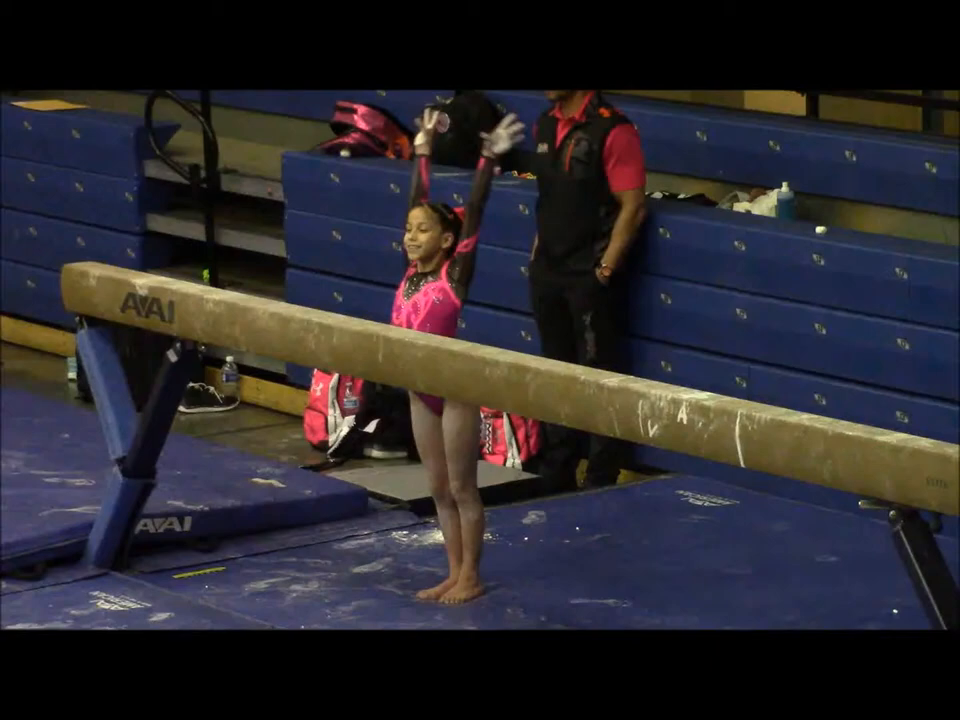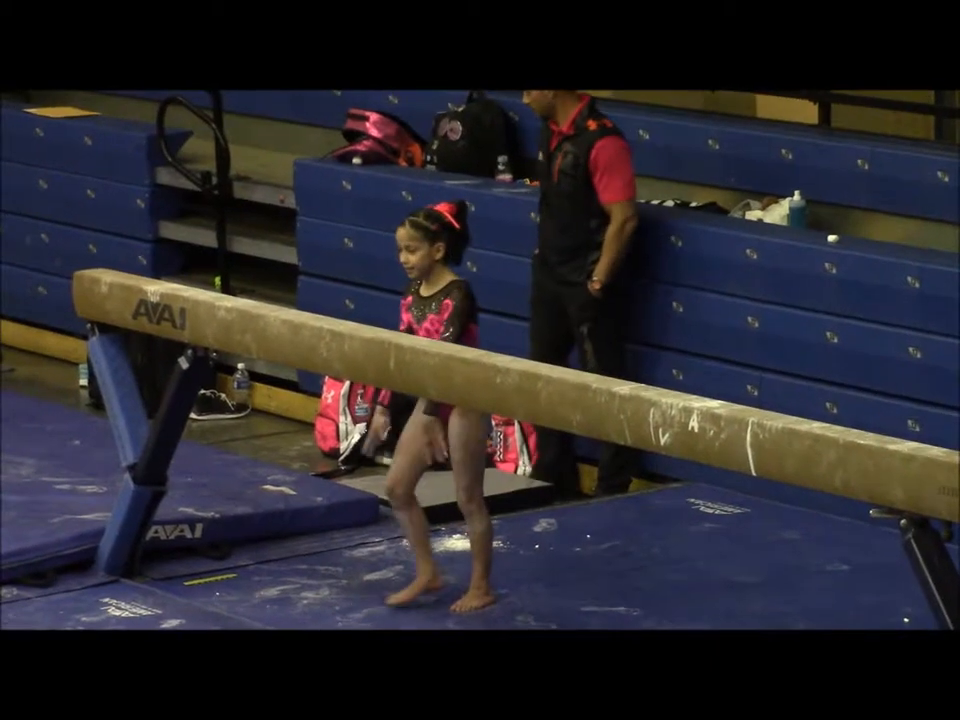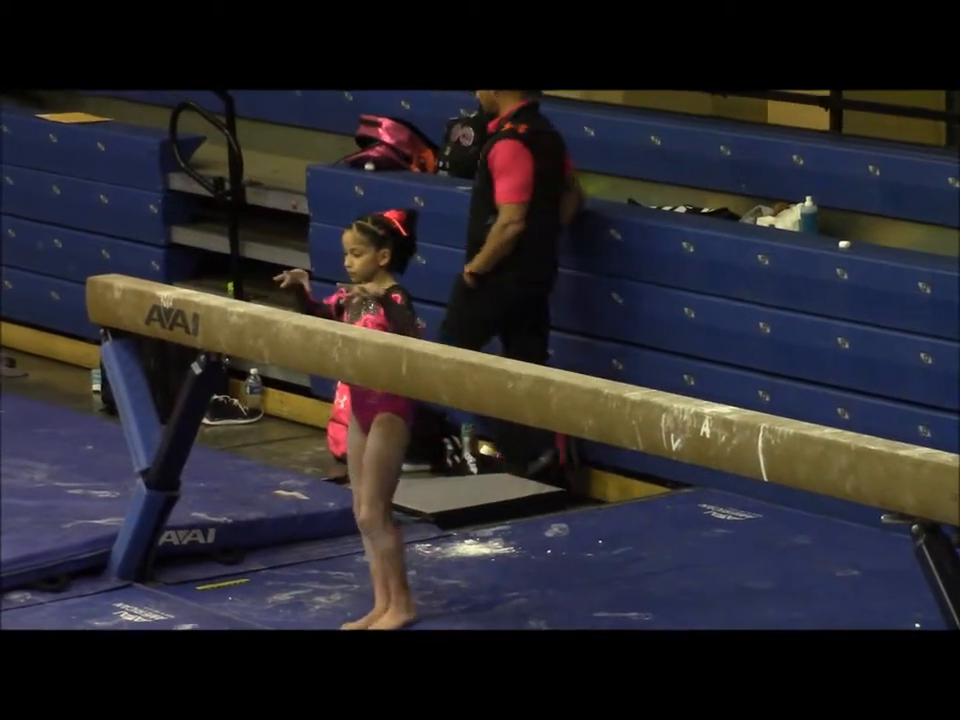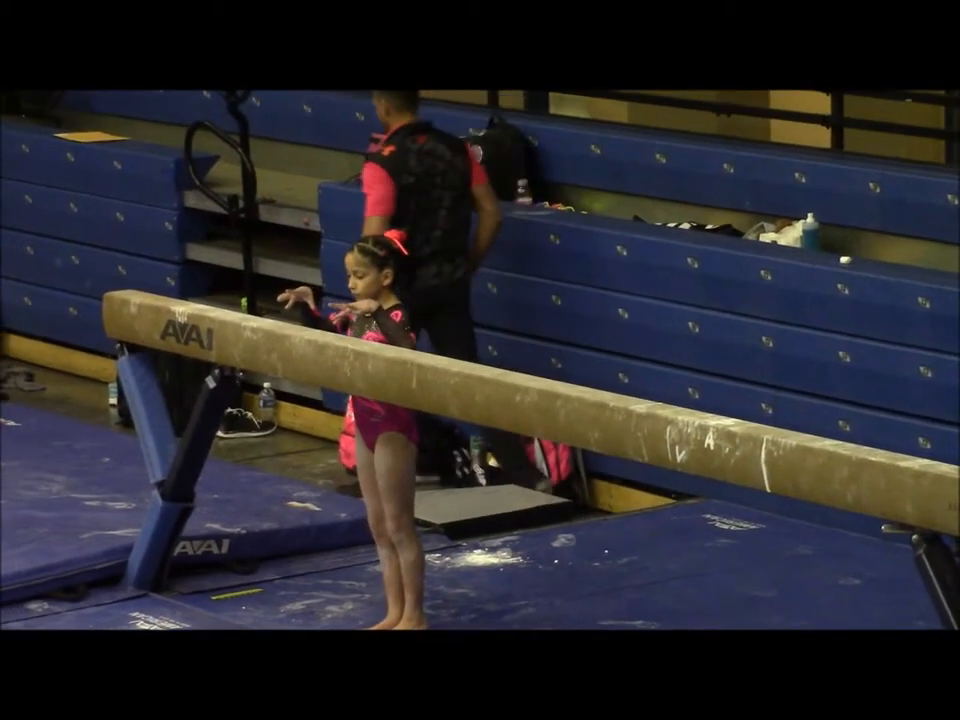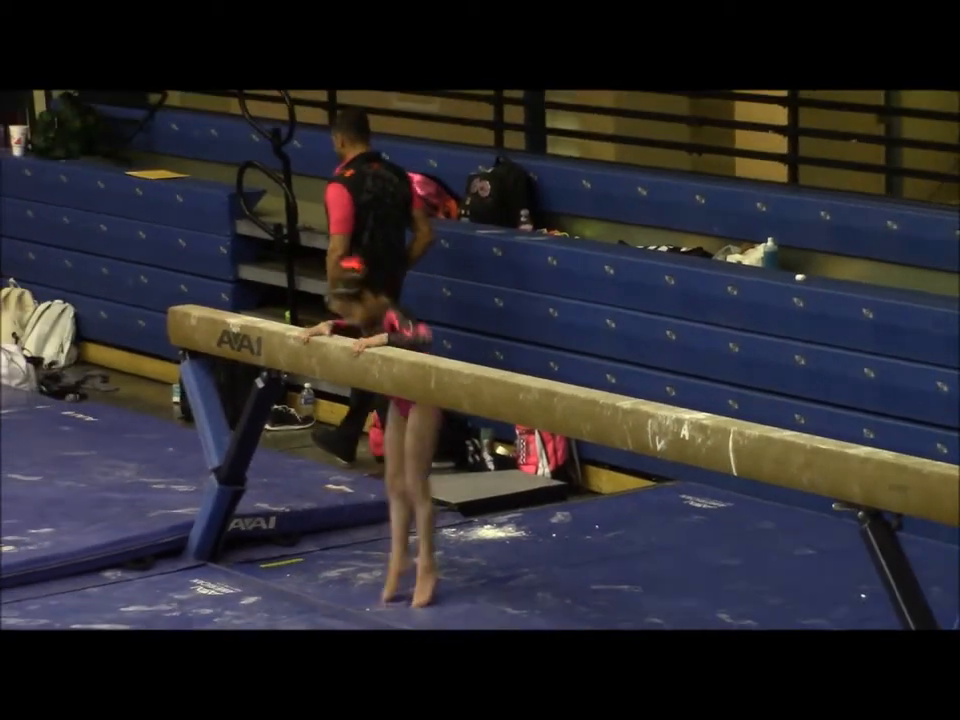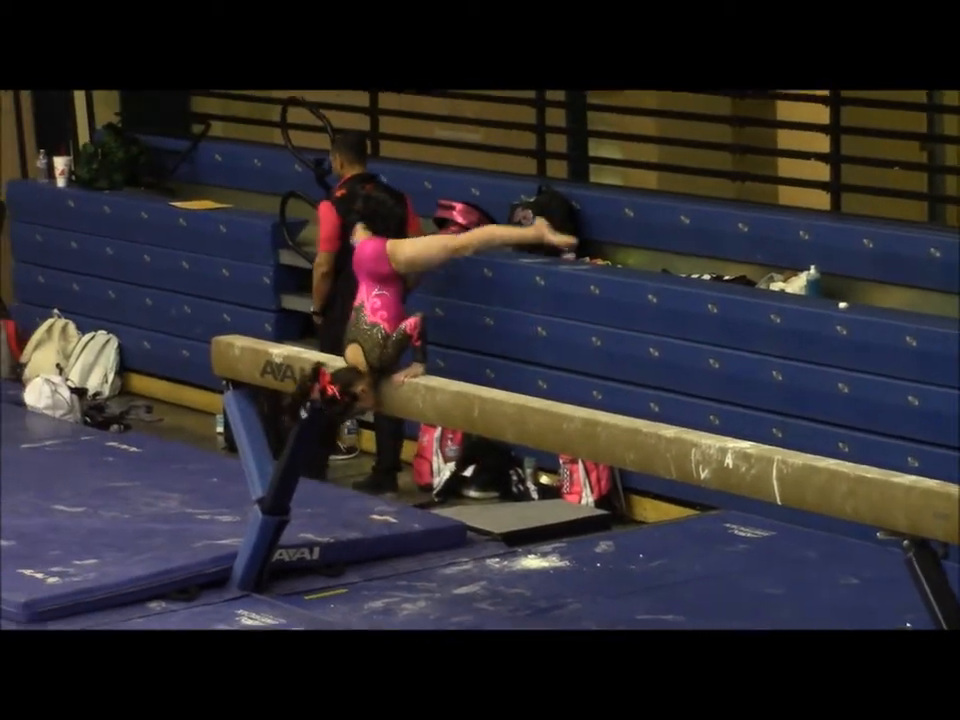
dt=0.7s
person 1, frame 1
left shoulder: (454, 275)
right shoulder: (411, 273)
left elbow: (474, 214)
right elbow: (419, 204)
left wrist: (488, 158)
right wrist: (422, 152)
right hip: (419, 392)
left knee: (461, 488)
right knee: (438, 489)
left ankle: (470, 577)
right ankle: (454, 573)
person 1, frame 2
left shoulder: (458, 295)
right shoulder: (412, 296)
left wrist: (431, 418)
right wrist: (382, 408)
left hip: (463, 401)
right hip: (430, 398)
left knee: (468, 498)
right knee: (396, 486)
left ankle: (481, 586)
right ankle: (426, 572)
person 1, frame 3
left shoulder: (394, 297)
right shoulder: (352, 294)
left elbow: (414, 336)
right elbow: (318, 316)
left wrist: (383, 298)
right wrist: (301, 288)
left hip: (388, 410)
right hip: (360, 408)
left knee: (373, 513)
right knee: (364, 515)
left ankle: (401, 603)
right ankle: (382, 604)
person 1, frame 4
left shoulder: (395, 316)
right shoulder: (356, 314)
left elbow: (409, 352)
right elbow: (322, 331)
left wrist: (377, 312)
right wrist: (306, 303)
left hip: (392, 428)
right hip: (365, 425)
left knee: (399, 527)
right knee: (378, 527)
left ankle: (414, 617)
right ankle: (394, 614)
person 1, frame 5
left shoulder: (392, 316)
right shoulder: (356, 312)
left elbow: (422, 341)
right elbow: (342, 327)
left wrist: (384, 339)
right wrist: (327, 327)
left hip: (421, 401)
right hip: (399, 399)
left knee: (415, 485)
right knee: (395, 486)
left ankle: (426, 568)
right ankle: (397, 566)
person 1, frame 6
left shoulder: (371, 363)
right shoulder: (353, 357)
left elbow: (416, 323)
left wrist: (417, 365)
left hip: (382, 259)
right hip: (368, 258)
left knee: (463, 242)
right knee: (365, 243)
person 2, frame 1
left shoulder: (612, 129)
right shoulder: (545, 124)
left elbow: (633, 207)
left wrist: (605, 269)
right wrist: (537, 253)
left hip: (590, 274)
right hip: (547, 269)
left ankle: (600, 482)
right ankle: (556, 474)
person 2, frame 2
left shoulder: (602, 140)
right shoulder: (550, 131)
left elbow: (623, 219)
left wrist: (599, 281)
right wrist: (543, 254)
left hip: (586, 284)
right hip: (549, 275)
left ankle: (613, 489)
right ankle: (553, 477)
person 2, frame 3
left shoulder: (510, 142)
right shoulder: (542, 130)
left elbow: (511, 222)
right elbow: (571, 197)
left wrist: (475, 267)
left hip: (501, 273)
right hip: (536, 271)
right knee: (529, 369)
left ankle: (522, 449)
right ankle: (542, 478)
person 2, frame 4
left shoulder: (381, 162)
right shoulder: (456, 148)
left elbow: (375, 239)
right elbow: (491, 213)
right wrist: (468, 263)
left hip: (405, 285)
right hip: (450, 281)
right ankle: (521, 473)
person 2, frame 5
left shoulder: (342, 185)
right shoulder: (398, 176)
left elbow: (339, 250)
right elbow: (424, 232)
left wrist: (334, 293)
right hip: (389, 285)
right ankle: (343, 437)
person 2, frame 6
left shoulder: (334, 204)
right shoulder: (397, 199)
left elbow: (324, 266)
left wrist: (317, 308)
left hip: (343, 310)
left ankle: (316, 466)
right ankle: (386, 471)
